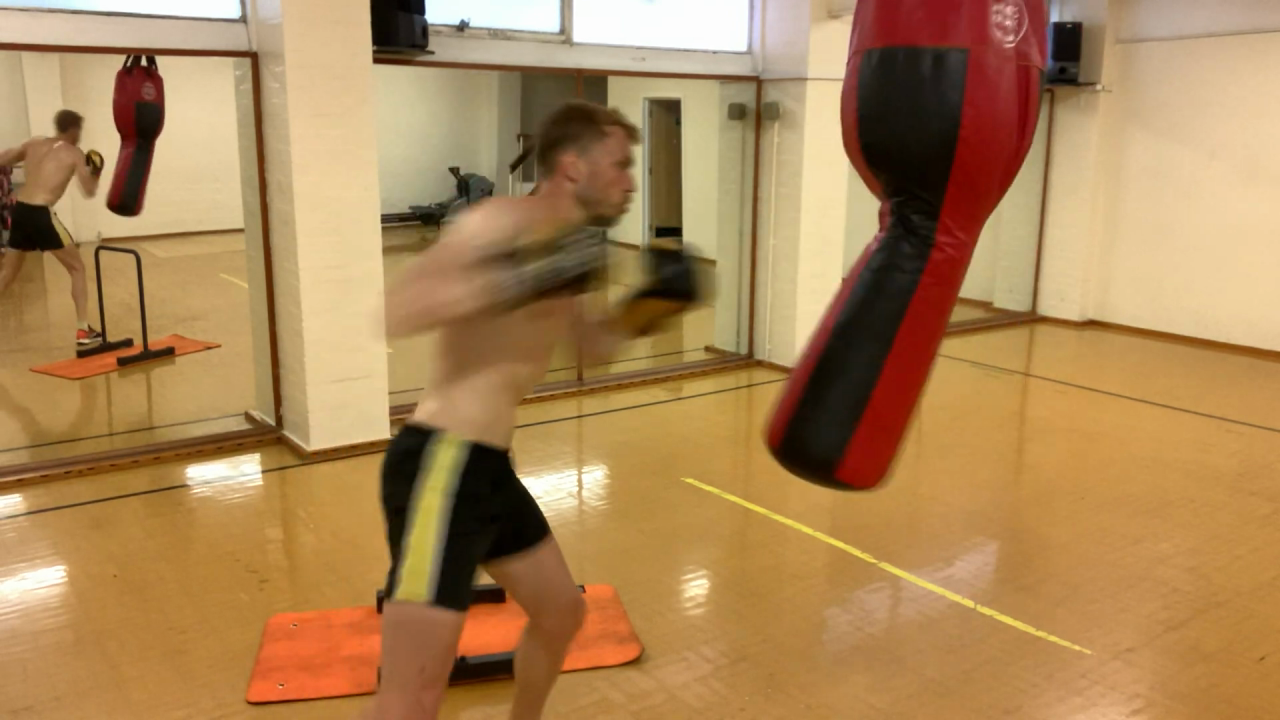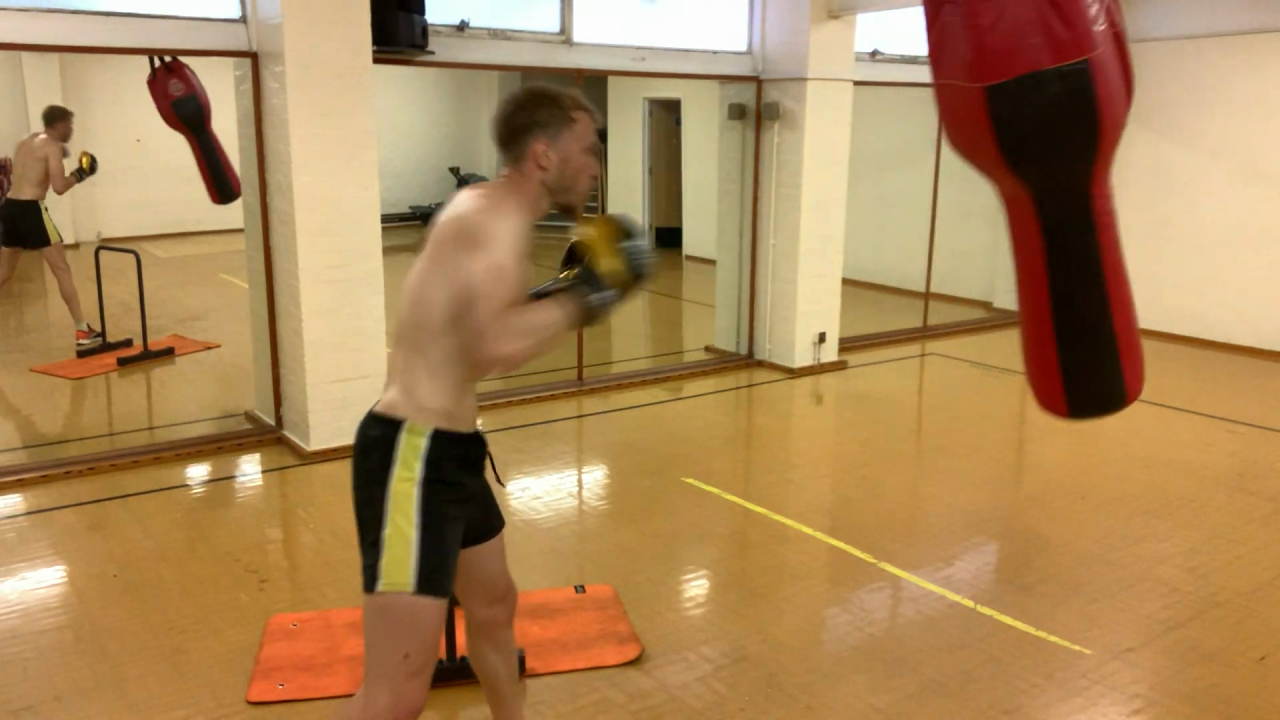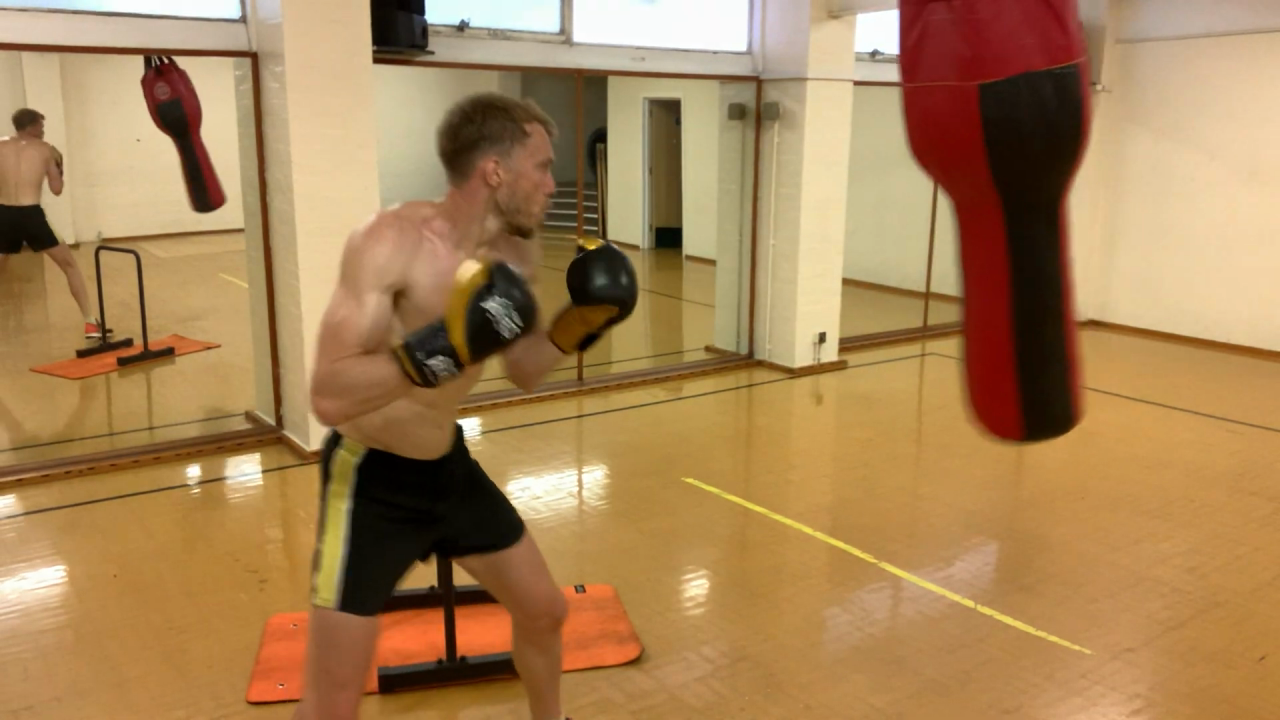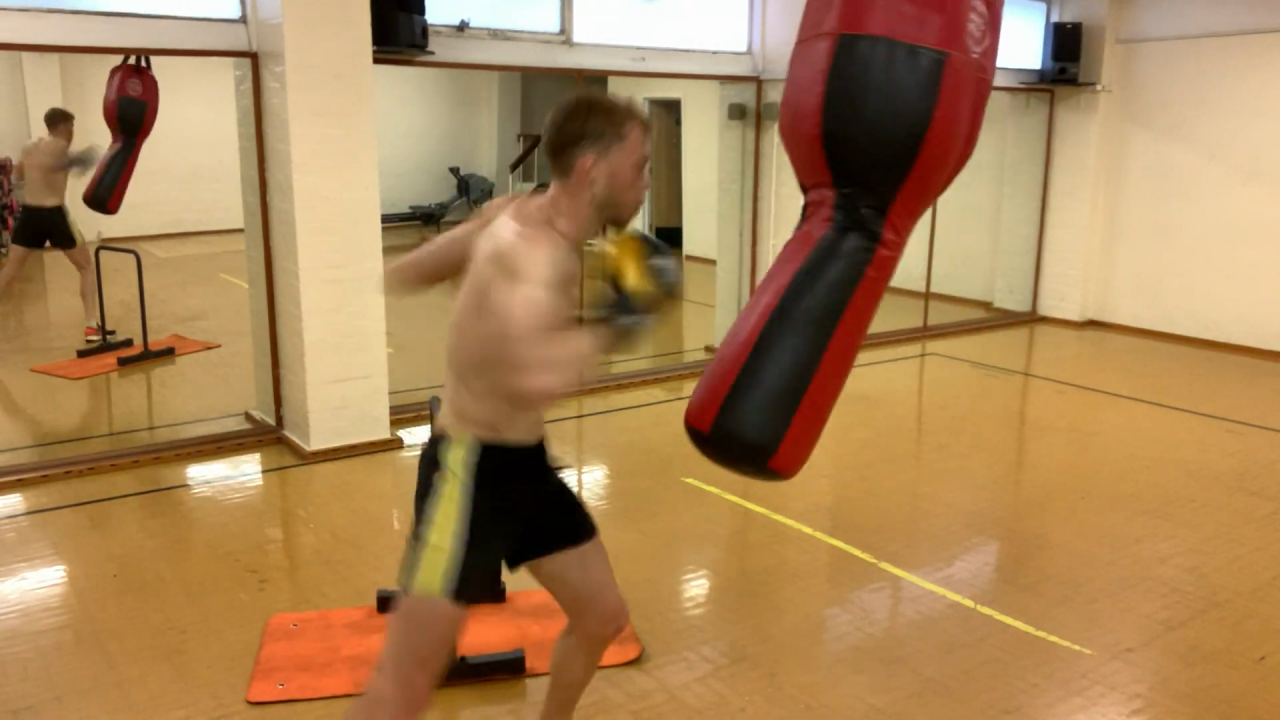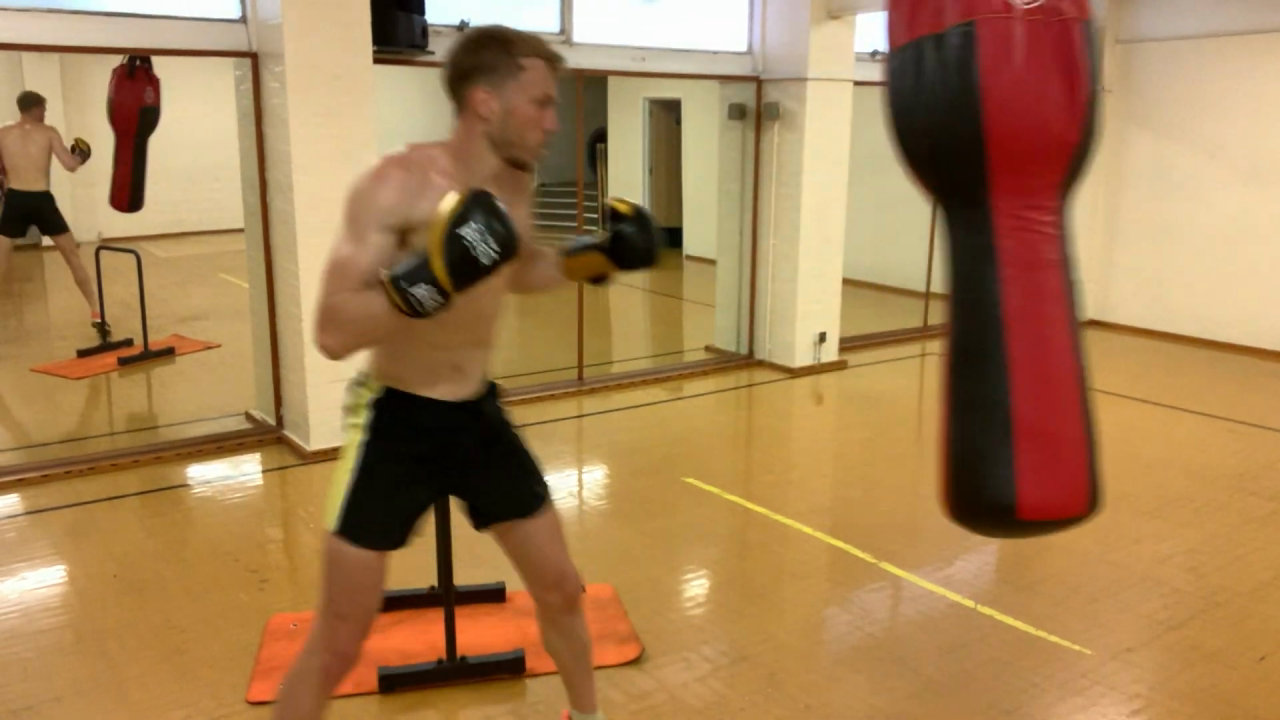
dt=0.5s
person 1, frame 1
left shoulder: (567, 237)
right shoulder: (502, 221)
left elbow: (593, 349)
right elbow: (401, 311)
left wrist: (655, 301)
right wrist: (527, 275)
left hip: (488, 465)
right hip: (446, 470)
left knee: (562, 611)
person 1, frame 2
left shoulder: (480, 210)
right shoulder: (499, 211)
right elbow: (499, 346)
left wrist: (568, 285)
right wrist: (593, 288)
left hip: (445, 449)
right hip: (414, 456)
left knee: (495, 601)
person 1, frame 3
left shoulder: (516, 251)
right shoulder: (389, 241)
left elbow: (527, 370)
right elbow: (329, 397)
left wrist: (586, 318)
right wrist: (446, 344)
left hip: (449, 467)
right hip: (371, 481)
left knee: (543, 610)
person 1, frame 4
left shoulder: (518, 218)
right shoulder: (533, 242)
left elbow: (411, 271)
right elbow: (535, 378)
right wrist: (619, 322)
left hip: (523, 463)
right hip: (473, 472)
left knee: (604, 619)
person 1, frame 5
left shoulder: (510, 183)
right shoulder: (395, 183)
right elbow: (333, 333)
left wrist: (602, 253)
right wrist: (432, 278)
left hip: (479, 416)
right hip: (395, 424)
left knee: (558, 589)
right knee: (334, 646)
person 2, frame 1
left shoulder: (36, 143)
right shoulder: (74, 154)
right elbow: (89, 192)
right wrist: (95, 171)
left hip: (20, 211)
right hip: (40, 214)
right knee: (78, 269)
right ankle: (84, 331)
person 2, frame 2
left shoulder: (27, 141)
right shoulder: (52, 146)
right elbow: (59, 187)
right wrist: (80, 173)
right hip: (30, 209)
right knee: (62, 270)
right ankle: (82, 330)
person 2, frame 3
right shoulder: (46, 149)
right elbow: (57, 189)
right wrist: (57, 171)
right hip: (32, 216)
right knee: (70, 267)
right ankle: (91, 324)
person 2, frame 4
left shoulder: (31, 146)
right shoulder: (57, 146)
right elbow: (45, 164)
right wrist: (74, 162)
left hip: (28, 214)
right hip: (53, 216)
right knee: (86, 267)
right ankle: (92, 327)
person 2, frame 5
right shoulder: (48, 132)
right elbow: (71, 164)
right wrist: (81, 154)
right hip: (41, 201)
right knee: (72, 256)
right ankle: (96, 313)
